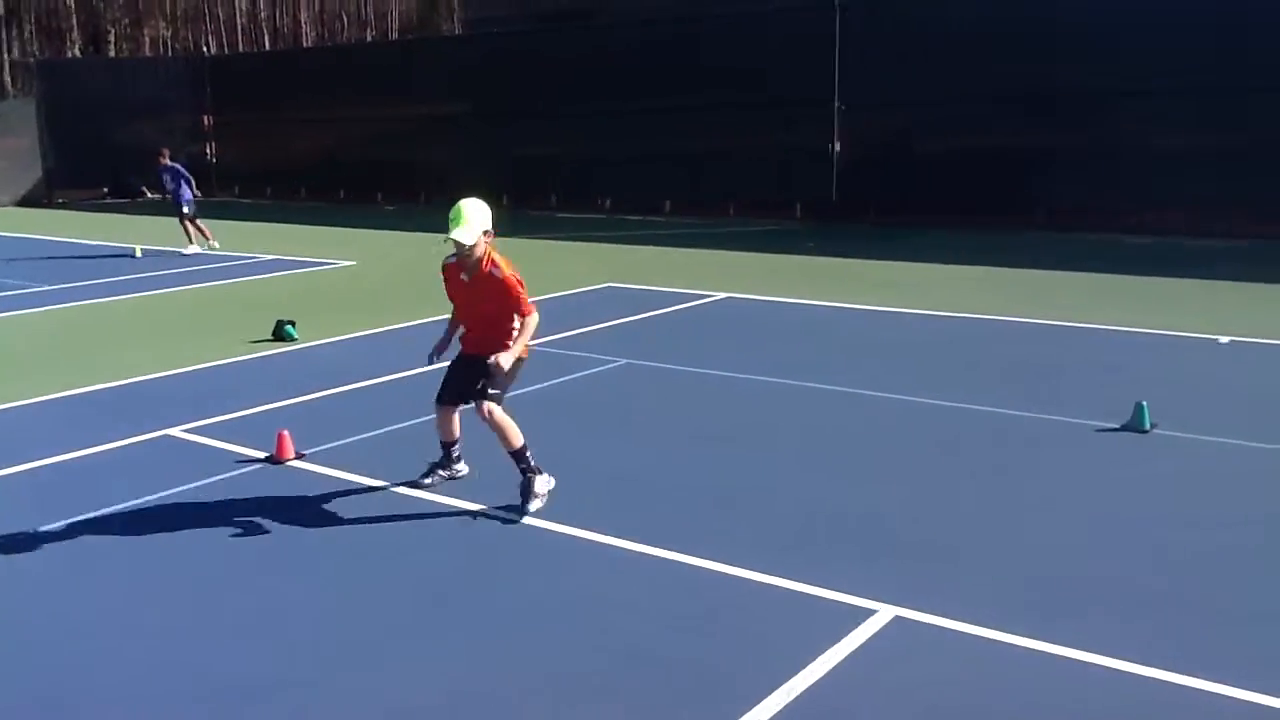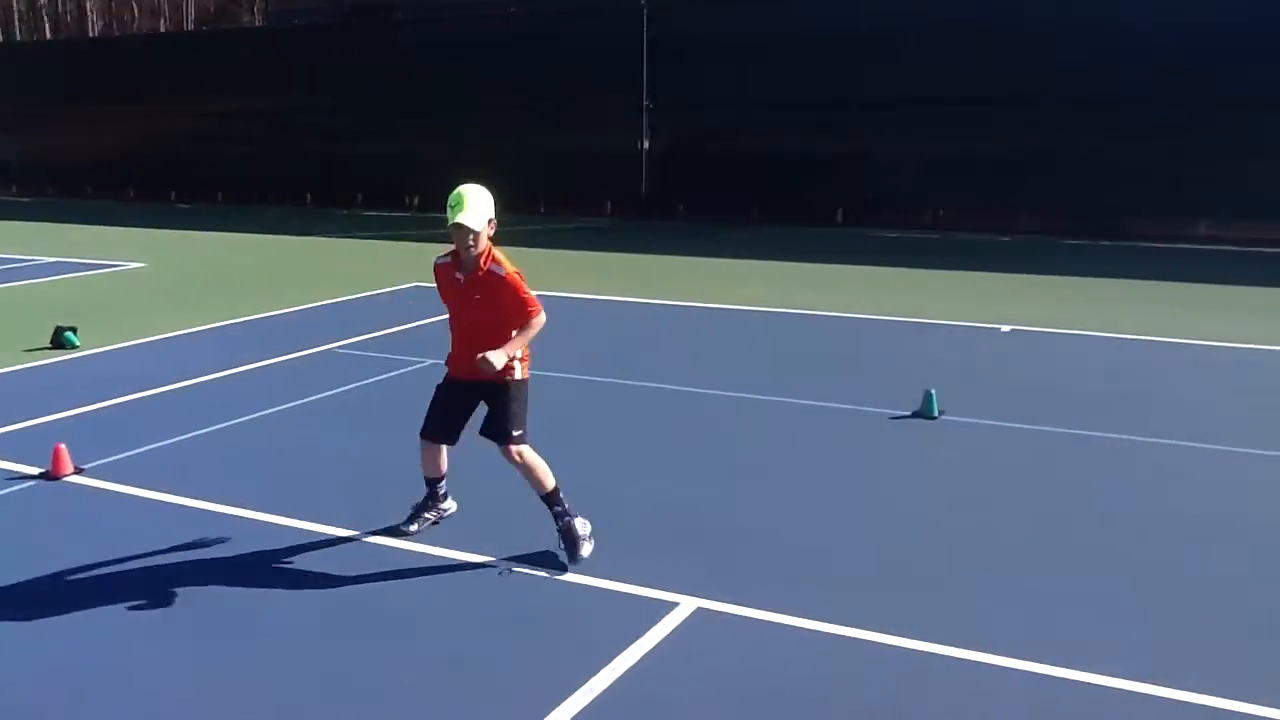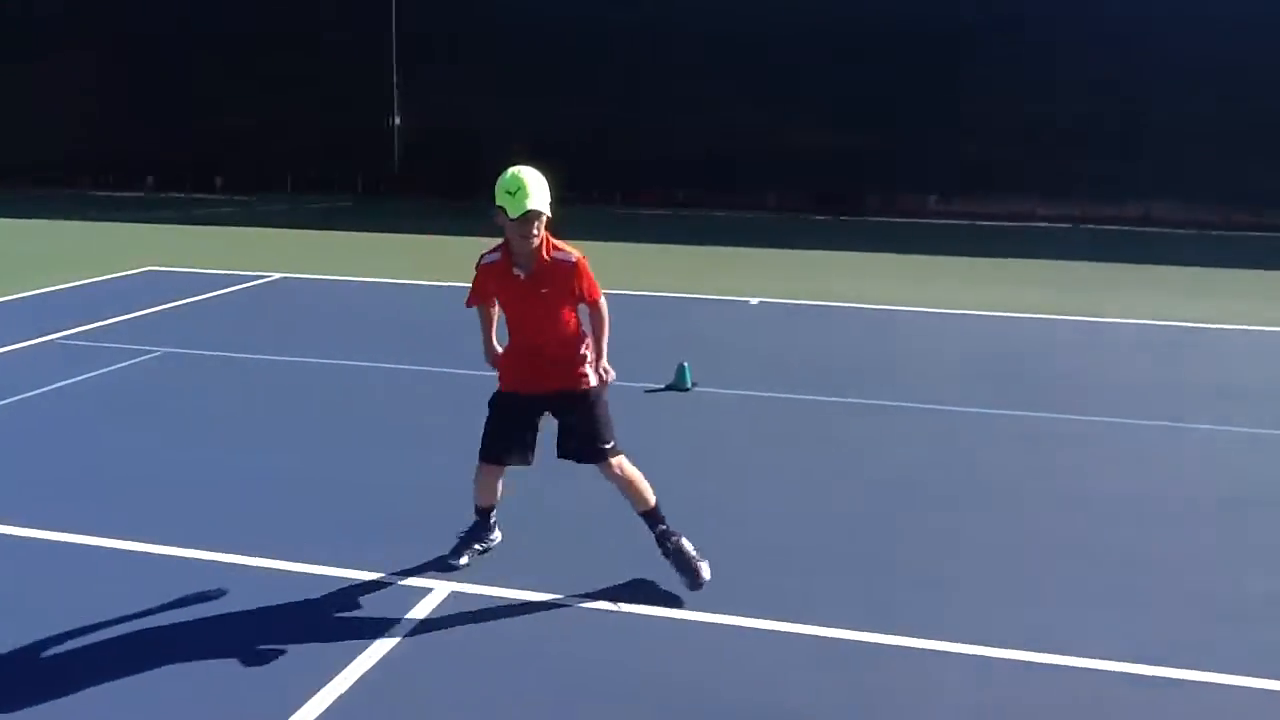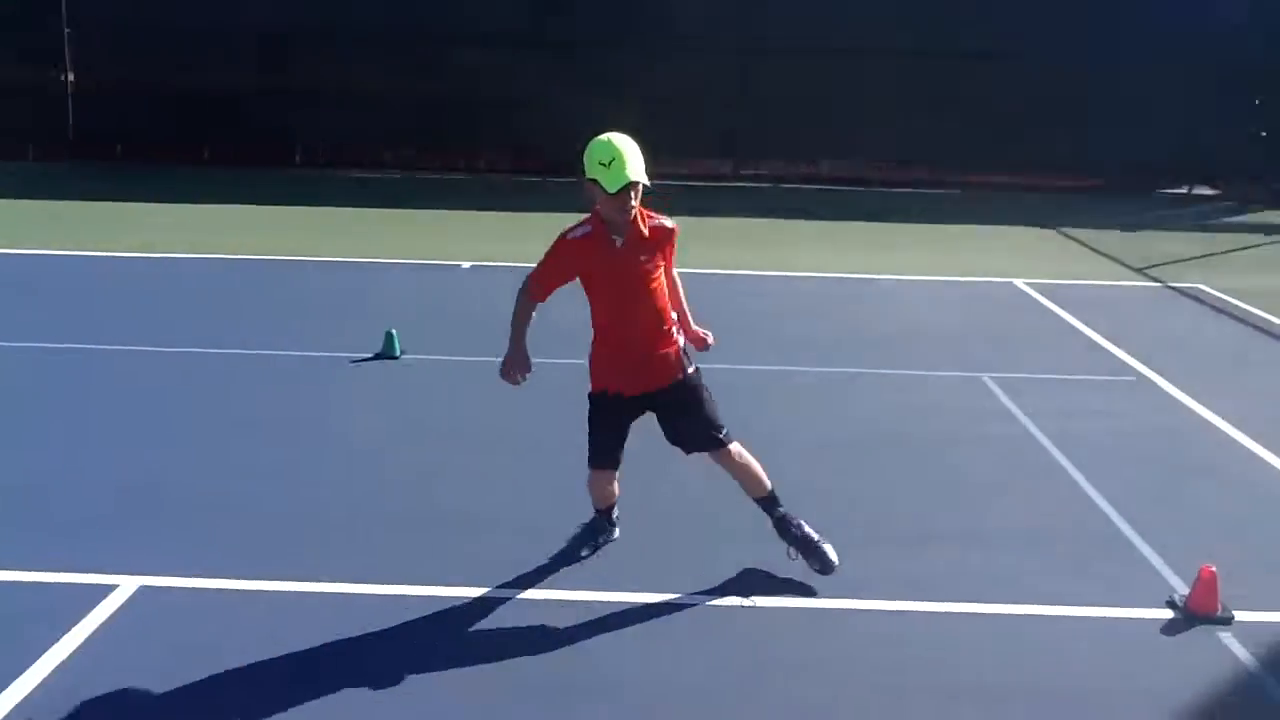
dt=0.4s
person 1, frame 1
left shoulder: (502, 275)
right shoulder: (451, 267)
left elbow: (530, 317)
left wrist: (511, 353)
right wrist: (447, 338)
left hip: (503, 351)
right hip: (473, 348)
left knee: (487, 408)
right knee: (444, 408)
left ankle: (532, 475)
right ankle: (451, 461)
person 1, frame 2
left shoulder: (503, 275)
right shoulder: (443, 267)
left elbow: (537, 317)
left wrist: (504, 353)
left hip: (503, 369)
right hip: (463, 367)
left knee: (513, 448)
right knee: (430, 440)
left ankle: (565, 519)
right ankle: (437, 501)
person 1, frame 3
left shoulder: (568, 261)
right shoulder: (490, 266)
left elbow: (596, 304)
left wrist: (600, 356)
right wrist: (489, 343)
left hip: (574, 375)
right hip: (519, 380)
left knee: (611, 462)
right knee: (490, 464)
left ankle: (666, 538)
right ankle: (483, 529)
person 1, frame 4
left shoulder: (661, 231)
right shoulder: (576, 243)
right elbow: (530, 291)
left wrist: (688, 324)
right wrist: (516, 346)
left hip: (667, 364)
right hip: (610, 378)
left knee: (724, 449)
right knee: (601, 473)
left ankle: (783, 522)
right ankle: (603, 523)
